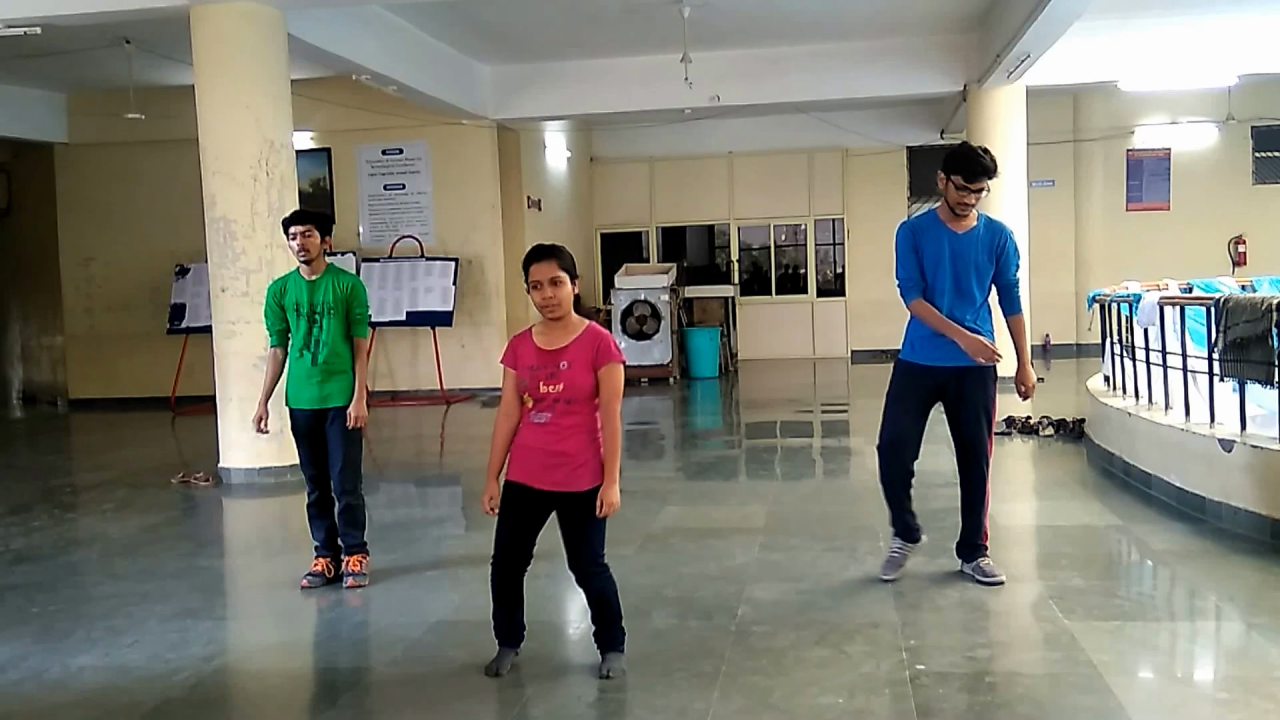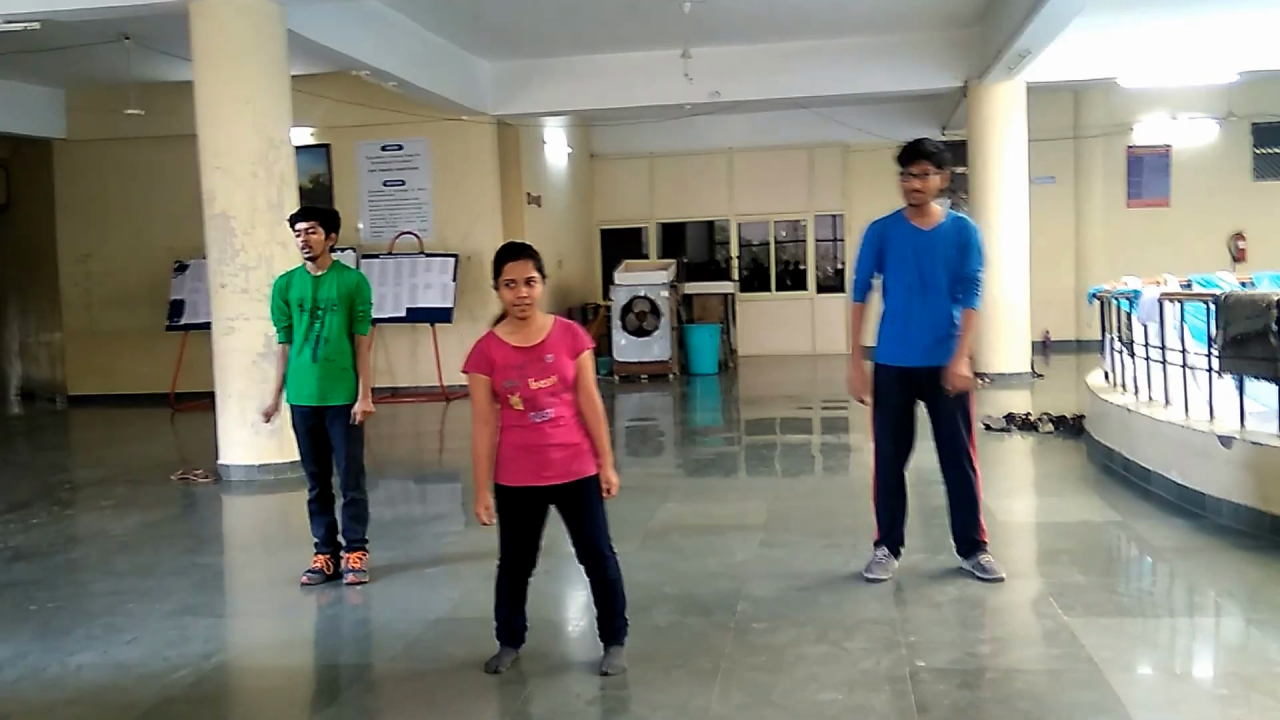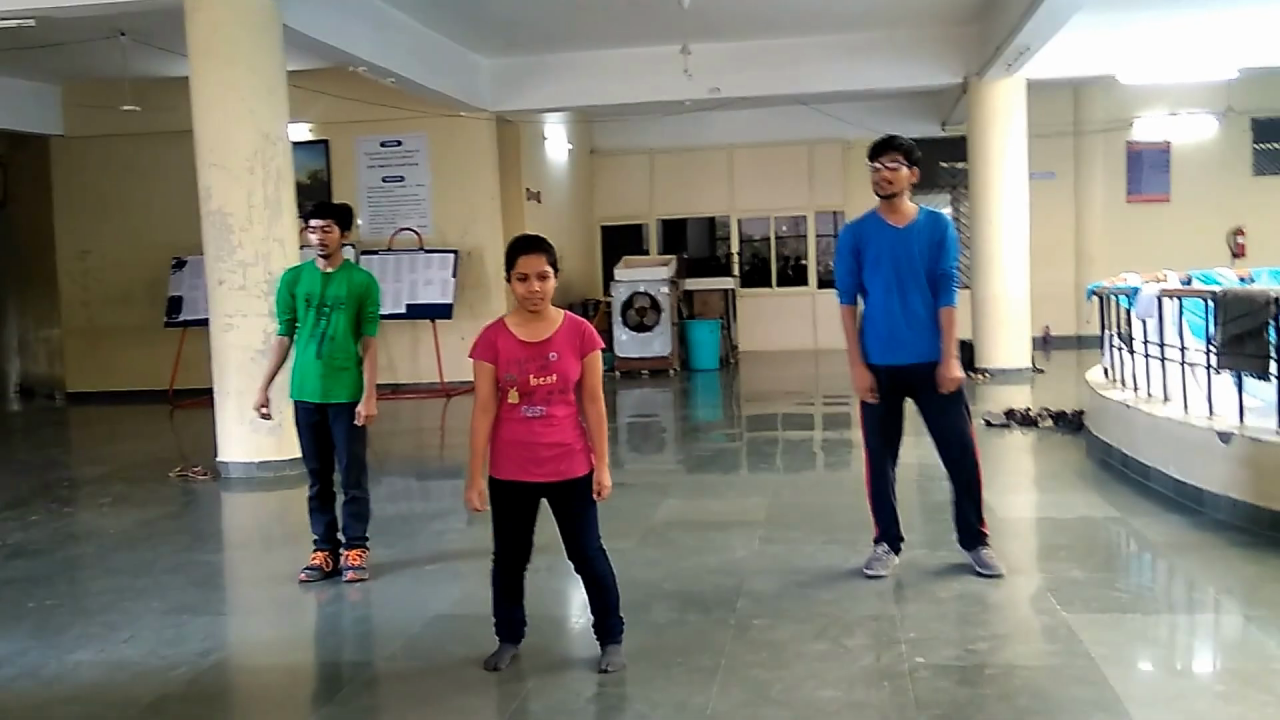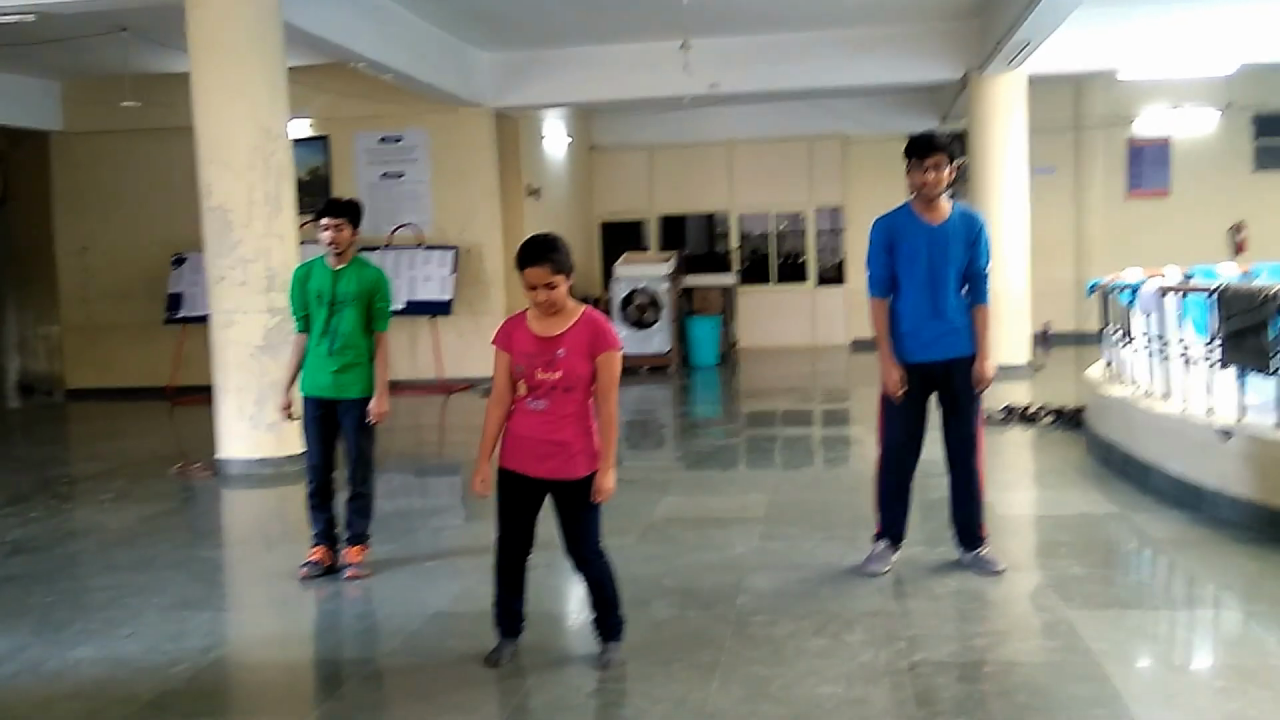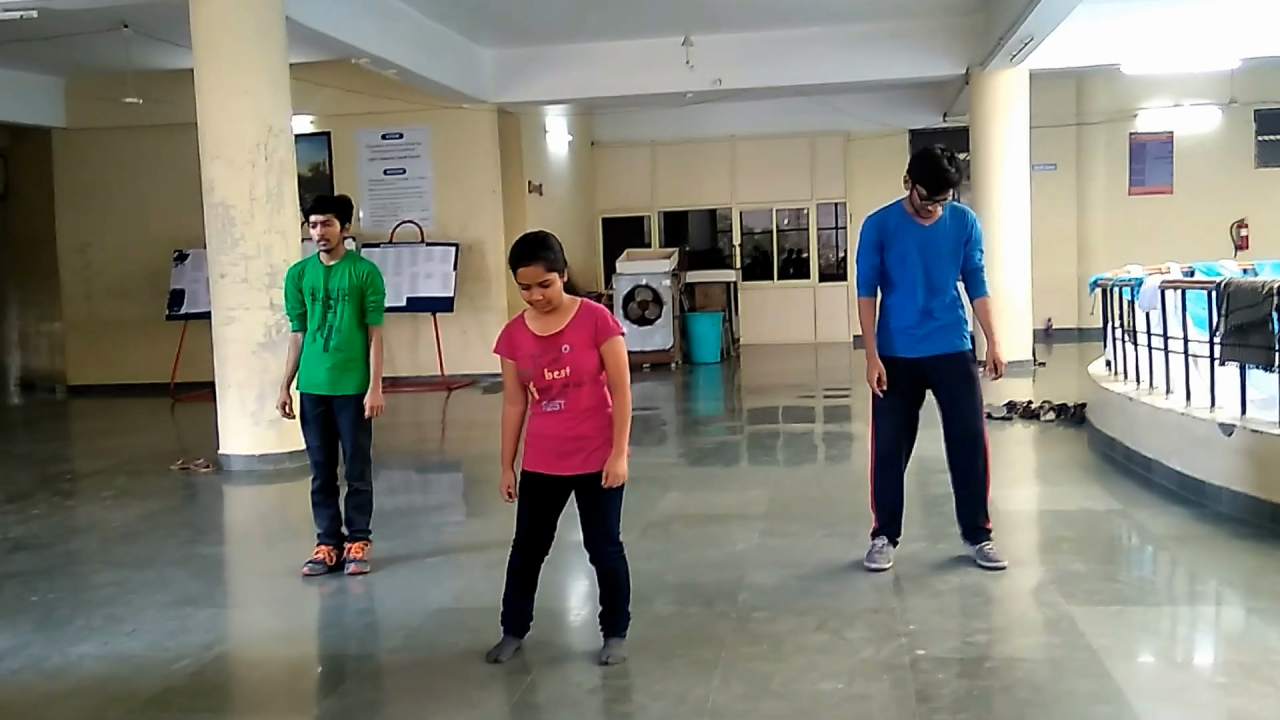
dt=0.5s
person 1, frame 1
left shoulder: (998, 235)
right shoulder: (914, 231)
left elbow: (1011, 300)
right elbow: (912, 296)
left wrist: (1024, 362)
right wrist: (961, 337)
left hip: (978, 364)
right hip: (920, 360)
left knee: (976, 459)
right knee: (894, 446)
left ankle: (973, 551)
right ankle: (905, 535)
person 1, frame 2
left shoulder: (963, 231)
right shoulder: (881, 232)
left elbow: (970, 297)
right elbow: (860, 295)
left wrist: (962, 357)
right wrist: (856, 362)
left hip: (945, 362)
right hip: (893, 364)
left knee: (959, 456)
right knee: (889, 457)
left ankle: (973, 547)
right ankle: (887, 546)
person 1, frame 3
left shoulder: (938, 226)
right shoulder: (855, 234)
left elbow: (947, 294)
right elbow: (847, 300)
left wrist: (950, 357)
right wrist: (857, 364)
left hip: (931, 359)
right hip: (879, 362)
left knee: (960, 449)
right knee: (880, 455)
left ankle: (974, 540)
right ankle: (887, 542)
person 1, frame 4
left shoulder: (971, 225)
right shoulder: (888, 227)
left elbow: (979, 293)
right elbow: (879, 295)
left wrist: (983, 355)
right wrist: (887, 360)
left hip: (960, 357)
right hip: (907, 358)
left knee: (965, 450)
right knee: (898, 451)
left ankle: (971, 540)
right ankle: (887, 539)
person 1, frame 5
left shoulder: (965, 222)
right shoulder: (879, 225)
left elbow: (976, 284)
right elbow: (866, 291)
left wrist: (993, 343)
right wrist: (871, 355)
left hip: (953, 350)
right hip: (896, 354)
left knee: (970, 441)
right knee: (889, 448)
left ankle: (977, 533)
right ankle: (884, 535)
person 2, frame 1
left shoulder: (599, 342)
right shoulder: (519, 346)
left elbow: (610, 417)
right elbow: (508, 415)
left wrist: (611, 482)
right wrist: (492, 478)
left hip: (580, 479)
right hip: (524, 478)
left knee: (587, 567)
right knee: (506, 562)
left ankle: (612, 646)
right ankle: (508, 643)
person 2, frame 2
left shoulder: (570, 335)
right shoulder: (486, 350)
left elbow: (589, 401)
right elbow: (482, 423)
left wrist: (607, 462)
right wrist: (482, 489)
left hip: (576, 470)
right hip: (516, 478)
left knee: (598, 556)
right knee: (515, 563)
left ankle: (614, 641)
right ankle: (509, 642)
person 2, frame 3
left shoulder: (579, 331)
right shoulder: (492, 338)
left elbow: (593, 402)
right elbow: (484, 410)
left wrist: (602, 465)
right wrist: (475, 476)
left hip: (571, 468)
right hip: (510, 472)
left knee: (588, 555)
right knee: (509, 557)
left ankle: (611, 639)
right ankle: (509, 639)
person 2, frame 4
left shoulder: (595, 328)
right shoulder: (511, 330)
left elbow: (607, 403)
right elbow: (500, 399)
left wrist: (607, 467)
right wrist: (484, 461)
left hip: (575, 466)
right hip: (519, 465)
left knee: (586, 552)
right knee: (510, 549)
left ankle: (611, 635)
right ankle: (508, 633)
person 2, frame 5
left shoulder: (596, 319)
right shoulder: (513, 334)
left elbow: (621, 390)
right elbow: (514, 403)
left wrist: (619, 453)
right wrist: (507, 465)
left hip: (595, 459)
right hip: (541, 464)
left knee: (604, 548)
right knee: (527, 548)
left ankle: (615, 633)
right ankle: (513, 631)
person 3, frame 1
left shoulder: (349, 284)
right shoulder: (279, 289)
left elbow: (360, 347)
right elbow: (278, 350)
left wrist: (360, 397)
right wrist: (263, 401)
left hip: (341, 398)
right hip: (302, 400)
left knee: (346, 483)
right knee: (316, 485)
left ankle: (355, 554)
right ankle: (325, 556)
person 3, frame 2
left shoulder: (352, 281)
right shoulder: (285, 285)
left elbow: (362, 342)
right elbow: (284, 344)
left wrist: (365, 394)
right wrist: (275, 395)
left hip: (342, 396)
right hip: (303, 397)
left knee: (350, 478)
right knee: (316, 480)
left ankle: (355, 551)
right ankle: (325, 552)
person 3, frame 3
left shoulder: (362, 282)
right shoulder: (293, 279)
left elbow: (369, 344)
right elbow: (284, 338)
left wrist: (370, 395)
right wrist: (265, 386)
left hip: (346, 394)
right hip: (306, 393)
left knee: (353, 477)
right knee: (318, 478)
left ankle: (355, 549)
right ankle: (324, 549)
person 3, frame 4
left shoulder: (372, 277)
right shoulder: (305, 275)
left elbow: (380, 340)
right elbow: (302, 336)
left wrist: (381, 393)
right wrist: (287, 387)
left hip: (357, 390)
right hip: (316, 389)
left knee: (359, 474)
right knee: (317, 473)
left ankle: (356, 545)
right ankle: (322, 545)
person 3, frame 5
left shoulder: (365, 272)
right shoulder: (298, 274)
left elbow: (375, 334)
right elbow: (298, 334)
left wrist: (375, 386)
right wrist: (285, 386)
left hip: (352, 387)
right hip: (313, 387)
left knee: (357, 470)
right knee: (322, 472)
left ankle: (358, 542)
right ankle: (328, 543)
